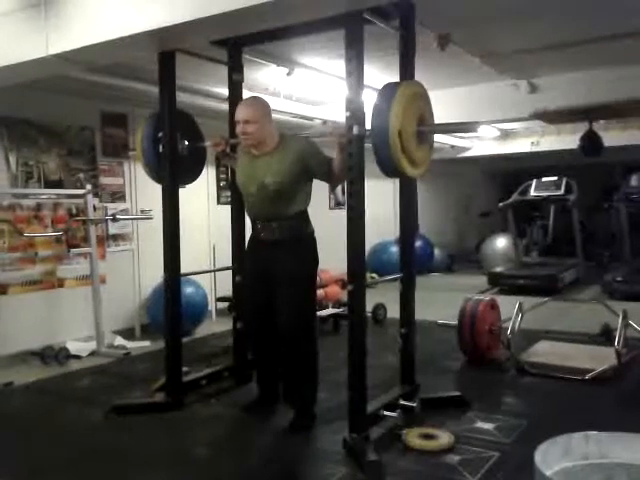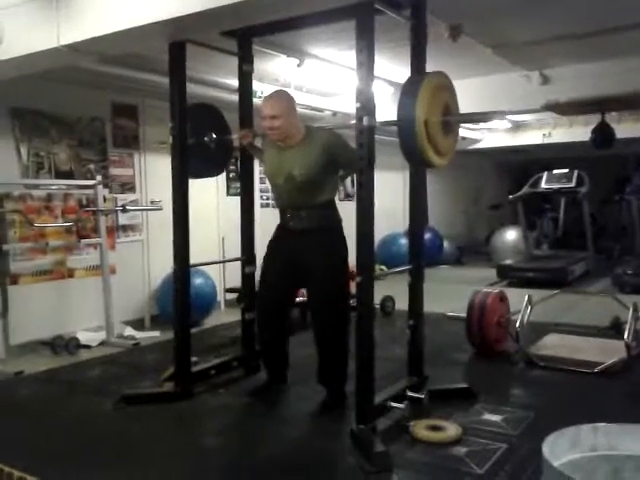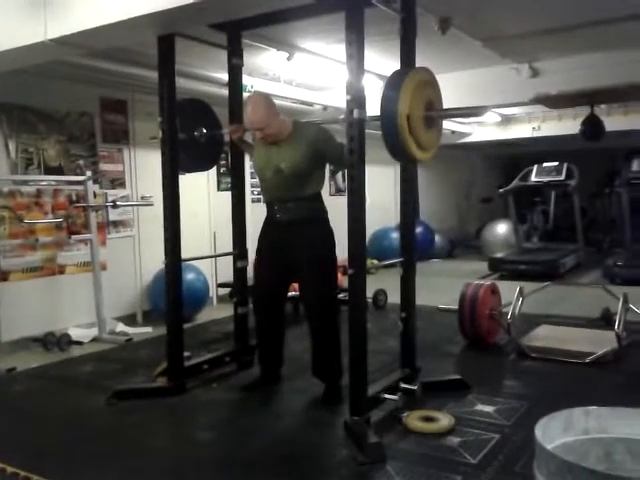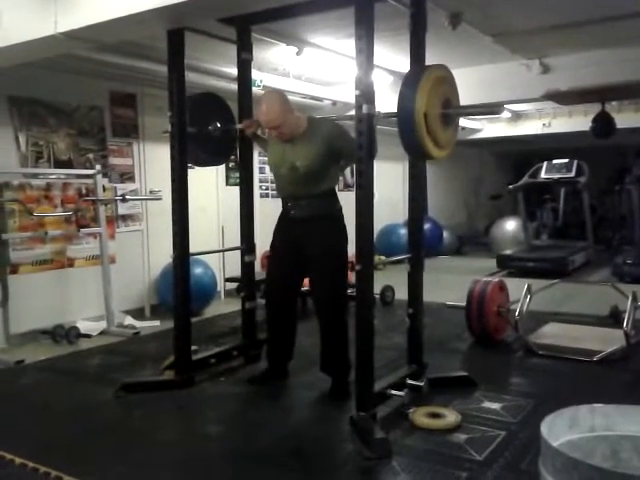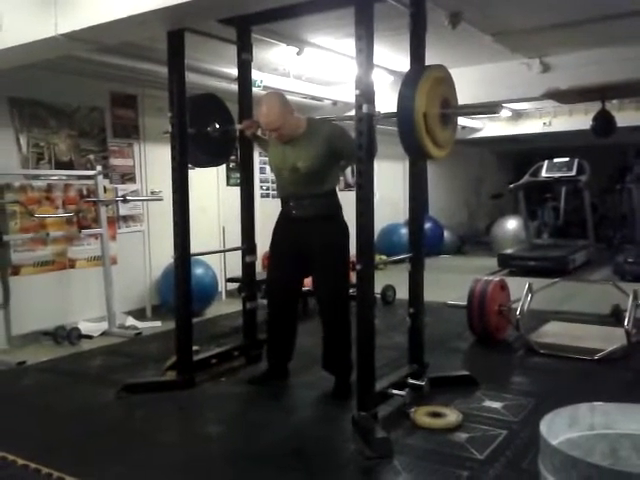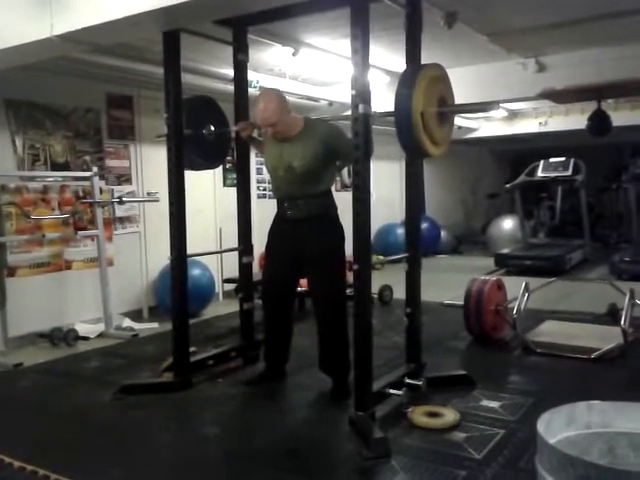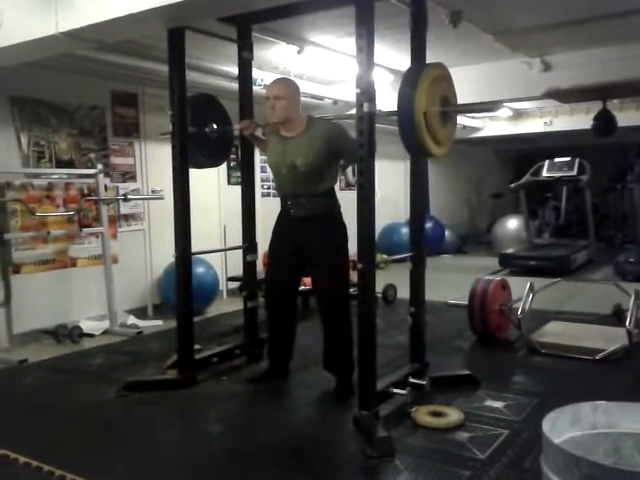
dt=0.7s
person 1, frame 1
left shoulder: (299, 149)
right shoulder: (243, 151)
left elbow: (335, 177)
left wrist: (342, 149)
right wrist: (224, 156)
left hip: (294, 244)
right hip: (259, 243)
left knee: (295, 328)
right knee: (257, 325)
left ankle: (303, 405)
right ankle: (268, 391)
person 1, frame 2
left shoulder: (325, 141)
right shoulder: (270, 144)
left elbow: (358, 166)
right wrist: (250, 147)
left hip: (322, 233)
right hip: (286, 232)
left knee: (327, 314)
right knee: (268, 306)
left ankle: (335, 388)
right ankle: (275, 375)
person 1, frame 3
left shoulder: (311, 135)
right shoulder: (259, 140)
left elbow: (346, 161)
right wrist: (240, 142)
left hip: (310, 225)
right hip: (274, 225)
left knee: (320, 306)
right knee: (264, 301)
left ankle: (331, 379)
right ankle: (269, 371)
person 1, frame 4
left shoulder: (327, 132)
right shoulder: (273, 136)
left elbow: (361, 154)
right wrist: (253, 136)
left hip: (323, 220)
right hip: (288, 220)
left knee: (329, 301)
right knee: (277, 296)
left ankle: (339, 375)
right ankle: (277, 365)
person 1, frame 5
left shoulder: (327, 133)
right shoulder: (274, 137)
left elbow: (360, 154)
left wrist: (335, 170)
right wrist: (254, 137)
left hip: (325, 221)
right hip: (288, 221)
left knee: (332, 301)
right knee: (278, 296)
left ankle: (341, 374)
right ankle: (277, 365)
person 1, frame 6
left shoulder: (323, 133)
right shoulder: (270, 137)
left elbow: (357, 154)
left wrist: (331, 169)
right wrist: (249, 138)
left hip: (320, 222)
right hip: (284, 222)
left knee: (328, 302)
right knee: (273, 296)
left ankle: (339, 376)
right ankle: (274, 365)
person 1, frame 7
left shoulder: (326, 131)
right shoulder: (272, 133)
left elbow: (359, 154)
left wrist: (335, 168)
right wrist: (251, 137)
left hip: (323, 221)
right hip: (288, 220)
left knee: (332, 301)
right knee: (276, 295)
left ankle: (342, 375)
right ankle: (278, 364)
